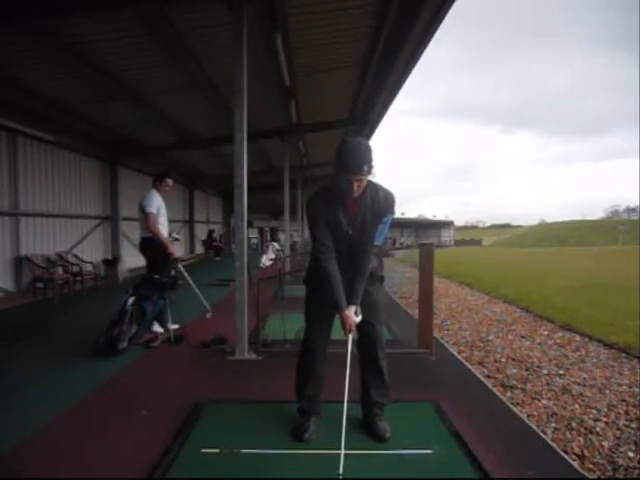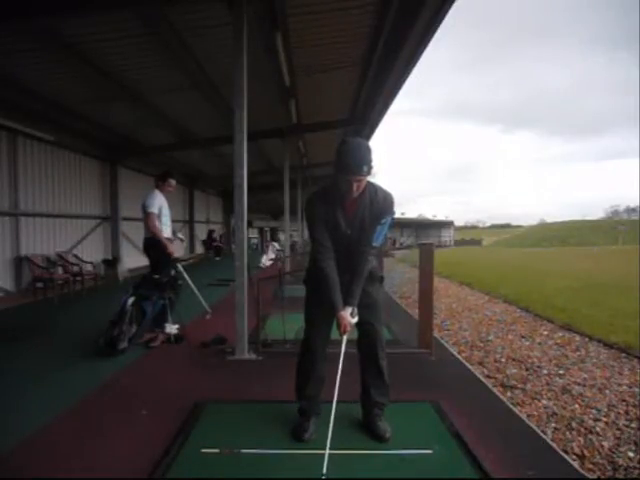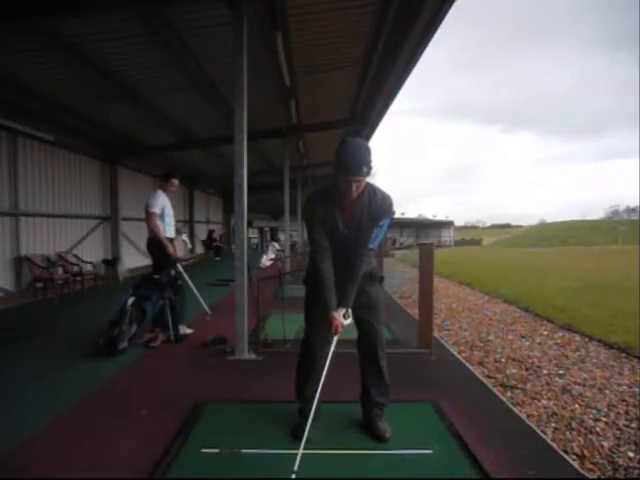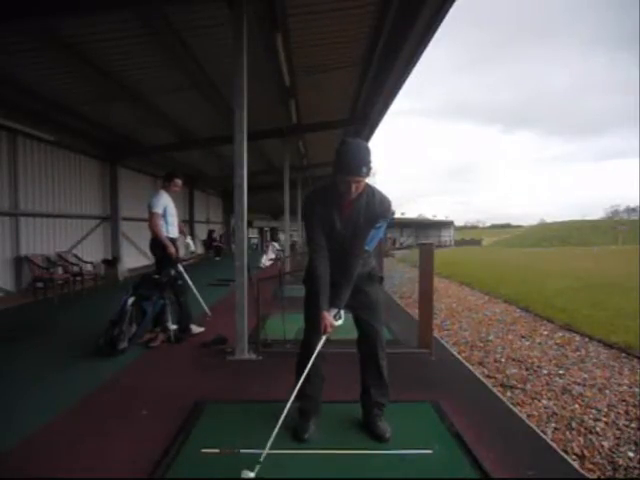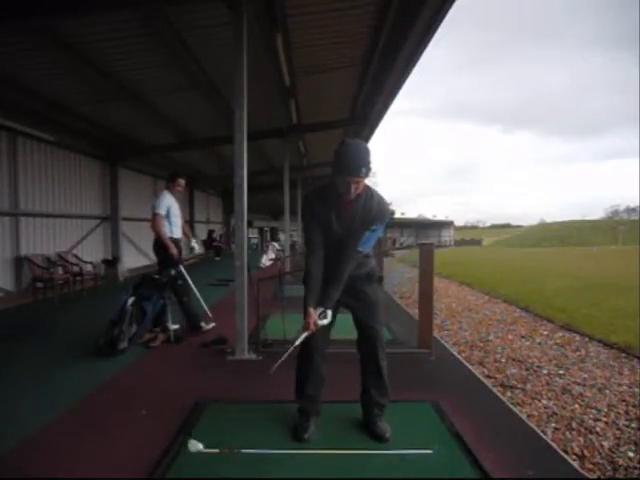
dt=0.5s
person 1, frame 1
left shoulder: (383, 200)
right shoulder: (319, 202)
left elbow: (366, 252)
right elbow: (325, 256)
left wrist: (354, 301)
right wrist: (341, 306)
left hip: (364, 275)
right hip: (324, 276)
left knee: (373, 341)
right knee: (314, 342)
left ankle: (374, 411)
right ankle: (308, 412)
person 1, frame 2
left shoulder: (382, 201)
right shoulder: (318, 202)
left elbow: (365, 253)
right elbow: (324, 256)
left wrist: (352, 302)
right wrist: (338, 307)
left hip: (364, 276)
right hip: (324, 277)
left knee: (373, 341)
right knee: (314, 342)
left ankle: (374, 411)
right ankle: (308, 412)
person 1, frame 3
left shoulder: (381, 203)
right shoulder: (316, 202)
left elbow: (362, 254)
right elbow: (321, 256)
left wrist: (346, 303)
right wrist: (331, 307)
left hip: (364, 278)
right hip: (323, 278)
left knee: (374, 343)
right knee: (313, 344)
left ankle: (374, 412)
right ankle: (306, 412)
person 1, frame 4
left shoulder: (380, 205)
right shoulder: (315, 201)
left elbow: (358, 256)
right elbow: (318, 255)
left wrist: (339, 304)
right wrist: (322, 306)
left hip: (363, 278)
right hip: (323, 278)
left knee: (373, 343)
right knee: (312, 342)
left ankle: (374, 412)
right ankle: (308, 412)
person 1, frame 5
left shoulder: (377, 207)
right shoulder: (315, 201)
left elbow: (351, 256)
right elbow: (314, 253)
left wrist: (328, 304)
right wrist: (310, 303)
left hip: (361, 278)
right hip: (322, 277)
left knee: (373, 343)
right knee: (312, 344)
left ankle: (374, 412)
right ankle: (308, 412)
person 2, frame 1
left shoulder: (156, 198)
right shoulder: (152, 197)
right elbow: (151, 225)
left wrist: (168, 239)
right wrist: (167, 244)
left hip: (155, 243)
right hip: (154, 243)
left ankle: (158, 322)
right ankle: (158, 324)
person 2, frame 2
left shoulder: (160, 198)
right shoulder: (154, 197)
right elbow: (151, 224)
left wrist: (172, 235)
right wrist: (166, 243)
left hip: (160, 244)
right hip: (157, 244)
left ankle: (160, 324)
right ankle: (160, 326)
person 2, frame 3
left shoulder: (164, 199)
right shoulder: (157, 198)
right elbow: (152, 224)
left wrist: (179, 232)
right wrist: (167, 244)
left hip: (164, 243)
right hip: (160, 244)
right knee: (174, 285)
left ankle: (161, 325)
right ankle: (174, 325)
person 2, frame 4
left shoulder: (168, 200)
right shoulder: (160, 198)
left elbow: (175, 222)
right elbow: (153, 224)
left wrist: (186, 235)
right wrist: (168, 244)
left hip: (168, 244)
right hip: (163, 245)
right knee: (177, 285)
right ankle: (185, 325)
person 2, frame 5
left shoulder: (173, 200)
right shoulder: (163, 199)
left elbow: (180, 223)
right elbow: (156, 225)
left wrist: (191, 238)
right wrist: (170, 245)
left hip: (173, 244)
right hip: (167, 245)
left knee: (166, 285)
right knee: (179, 285)
right ankle: (195, 323)
